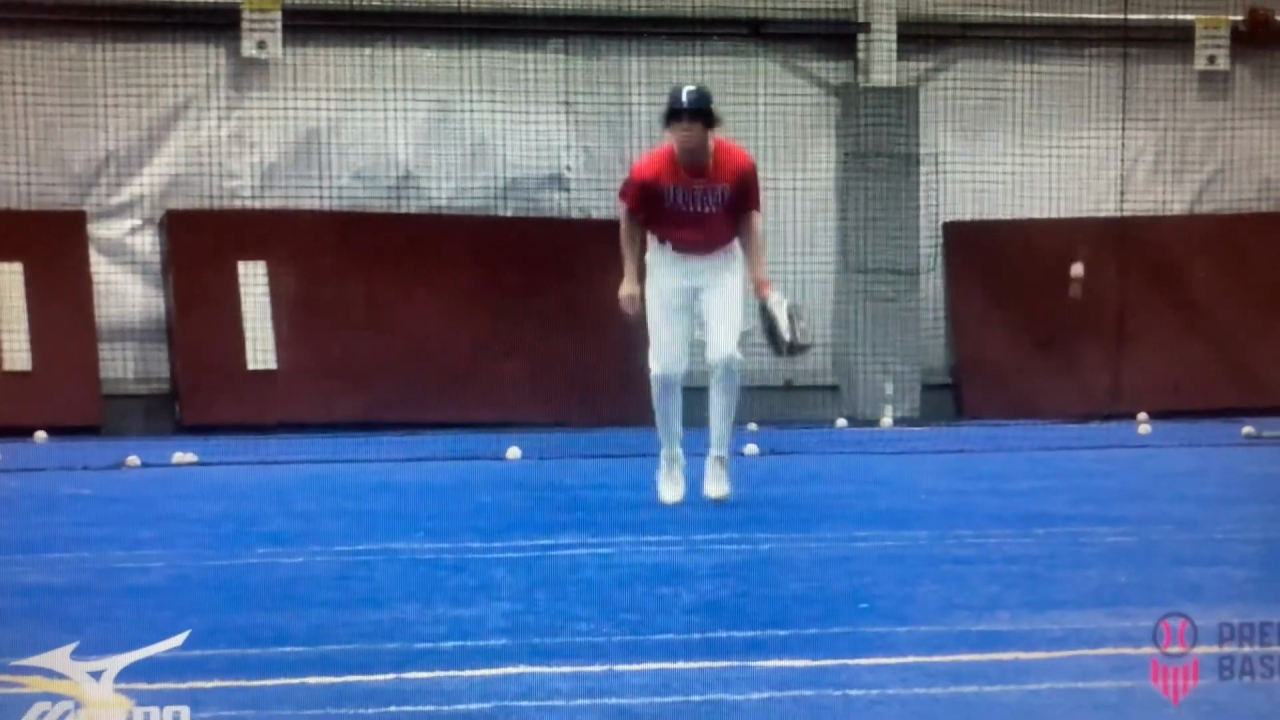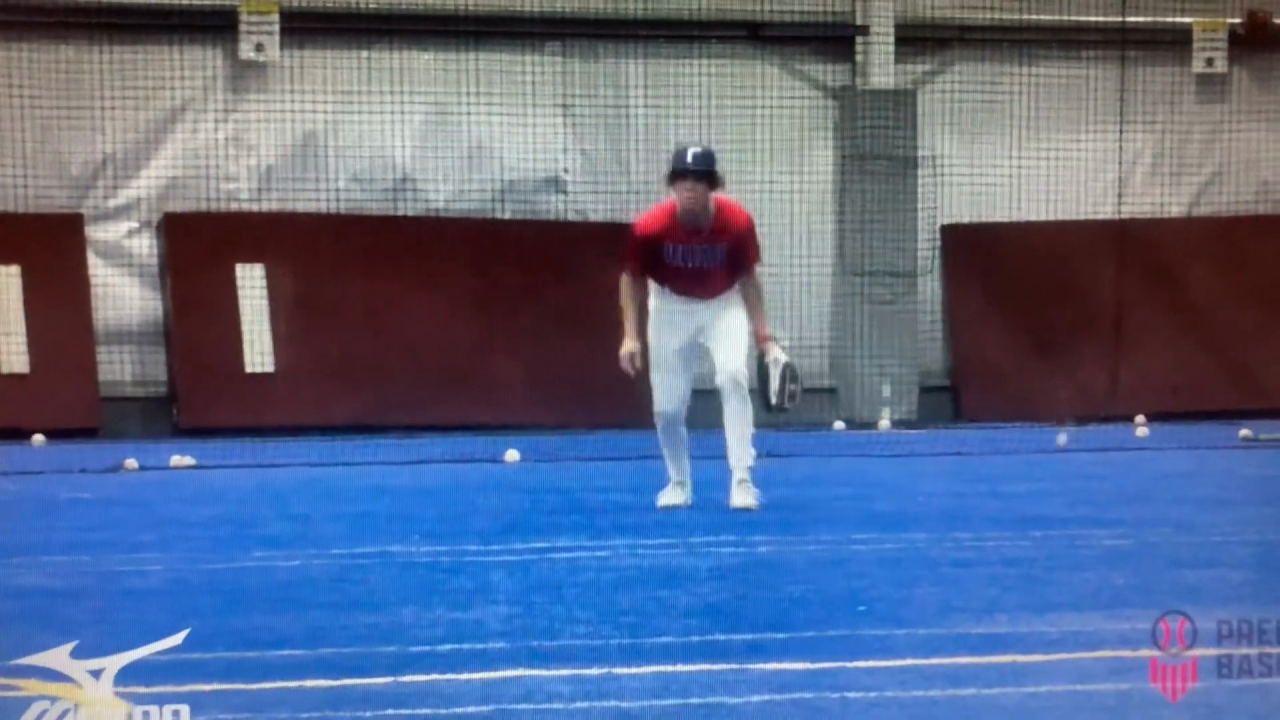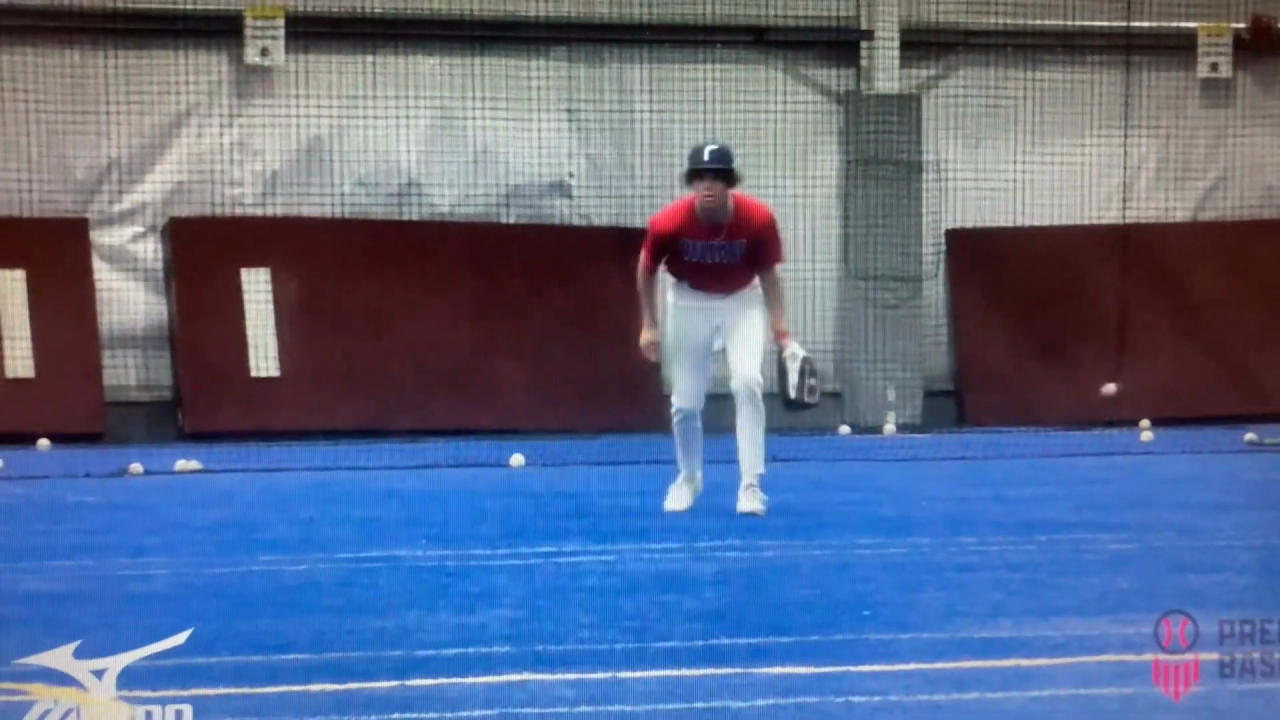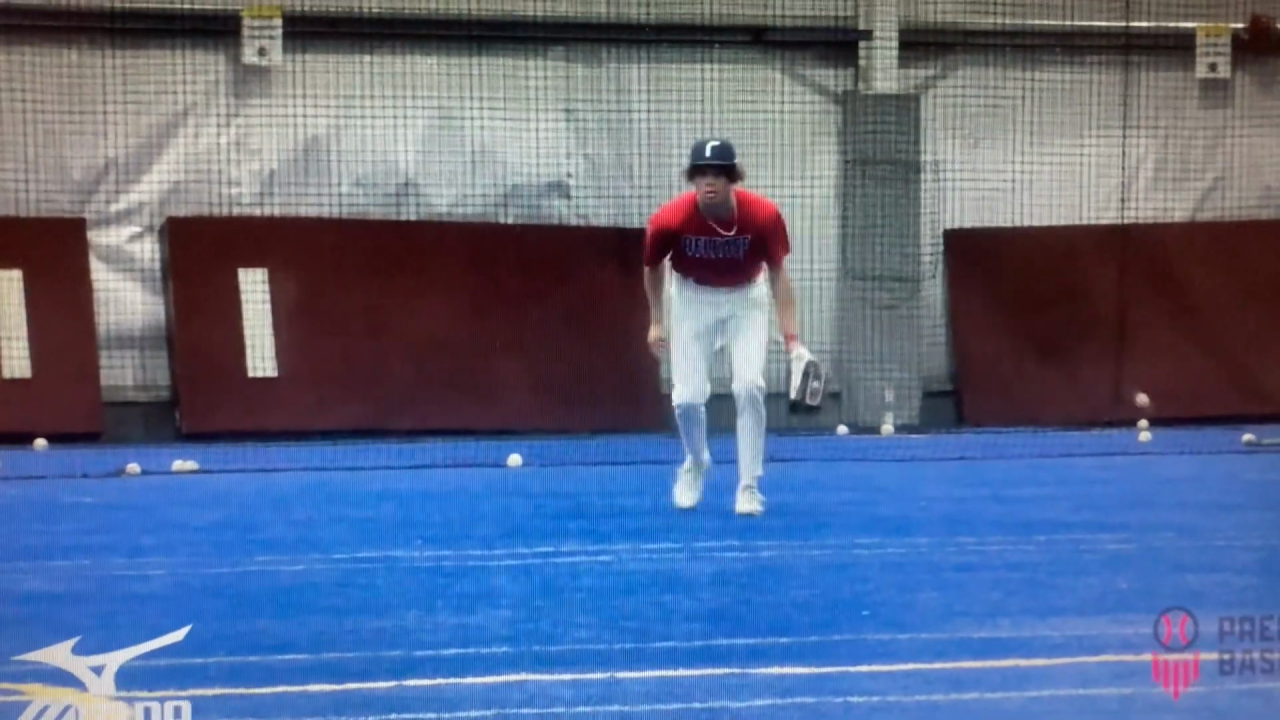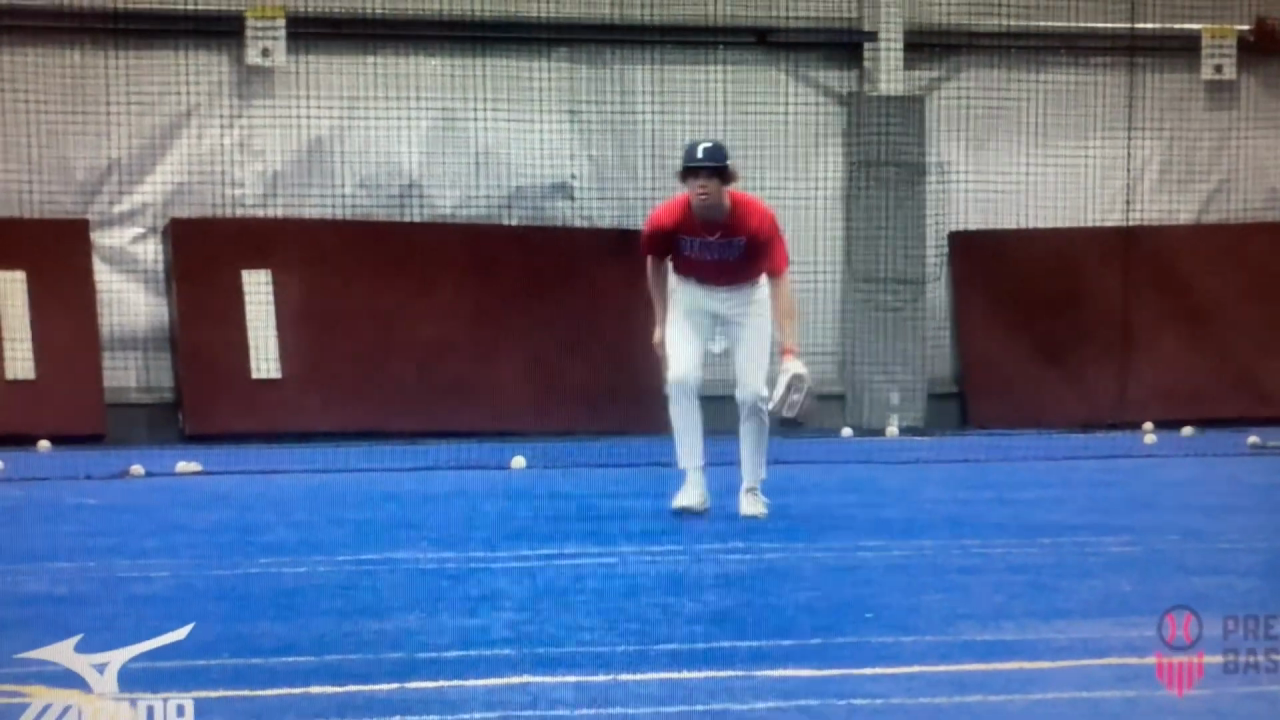
dt=0.2s
person 1, frame 1
left shoulder: (739, 164)
right shoulder: (648, 170)
left elbow: (747, 220)
right elbow: (630, 218)
left wrist: (760, 280)
right wrist: (630, 277)
left hip: (720, 264)
right hip: (666, 265)
left knee: (724, 357)
right knee: (665, 369)
left ankle: (717, 460)
right ankle: (671, 460)
person 1, frame 2
left shoulder: (738, 221)
right shoulder: (650, 226)
left elbow: (747, 277)
right elbow: (631, 277)
left wrist: (762, 336)
right wrist: (630, 337)
left hip: (725, 306)
right hip: (672, 308)
left knee: (734, 376)
right knee: (669, 407)
left ankle: (742, 481)
right ankle: (679, 482)
person 1, frame 3
left shoulder: (758, 218)
right shoulder: (668, 222)
left elbow: (768, 274)
right elbow: (646, 268)
left wrist: (781, 334)
right wrist: (648, 326)
left hip: (743, 303)
right hip: (690, 303)
left knee: (747, 382)
right knee: (686, 403)
left ankle: (750, 486)
right ankle: (689, 478)
person 1, frame 4
left shoulder: (763, 214)
right shoulder: (670, 217)
left elbow: (777, 272)
right elbow: (652, 265)
left wrist: (791, 337)
right wrist: (656, 322)
left hip: (747, 297)
right hip: (692, 297)
left knee: (749, 386)
right knee: (688, 398)
left ankle: (749, 486)
right ankle: (696, 462)
person 1, frame 5
left shoulder: (758, 217)
right shoulder: (666, 217)
left elbow: (779, 284)
right elbow: (656, 263)
left wrist: (789, 351)
right wrist: (660, 322)
left hip: (747, 296)
right hip: (691, 294)
left knee: (752, 394)
right knee: (681, 378)
left ankle: (752, 489)
right ankle: (694, 481)
